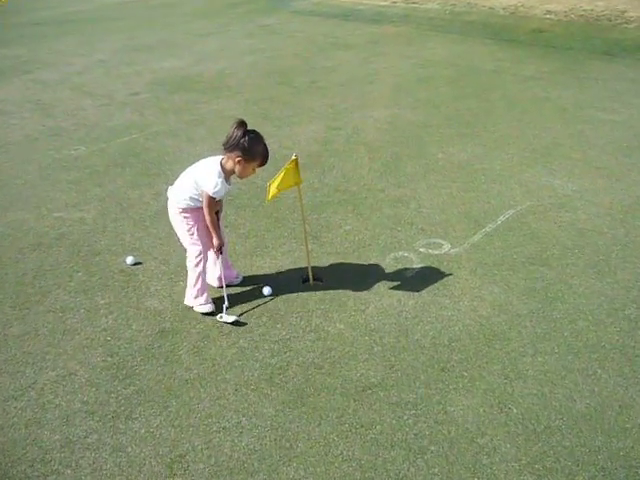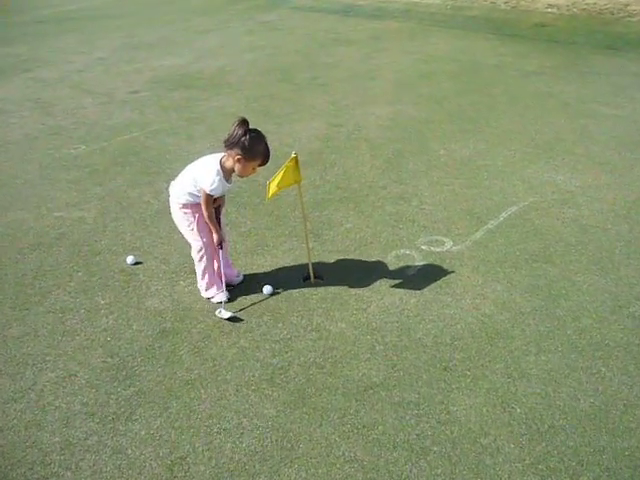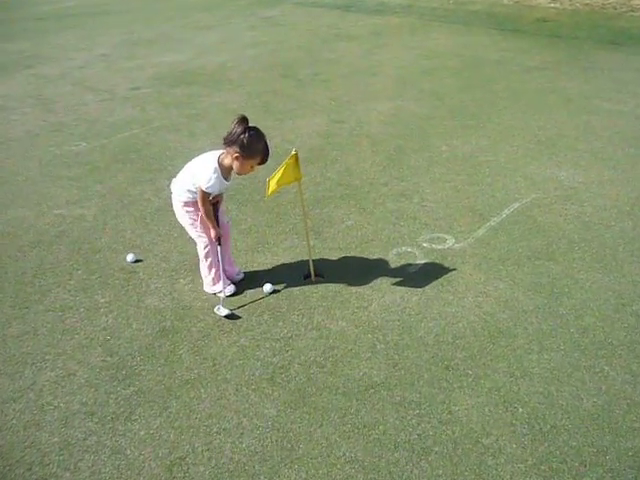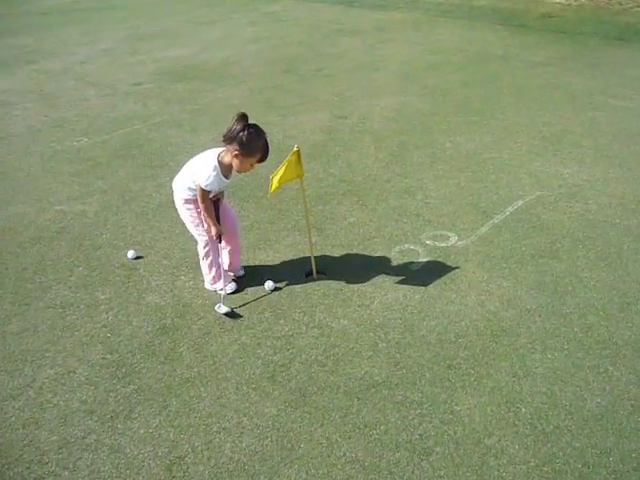
dt=0.1s
person 1, frame 1
left shoulder: (224, 163)
right shoulder: (216, 179)
right elbow: (208, 210)
left wrist: (219, 203)
right wrist: (215, 236)
left hip: (199, 202)
right hip: (183, 208)
left knee: (218, 242)
right knee: (200, 250)
left ankle: (221, 276)
right ankle: (197, 297)
person 1, frame 2
left shoulder: (225, 161)
right shoulder: (213, 177)
right elbow: (206, 206)
left wrist: (220, 198)
right wrist: (215, 231)
left hip: (201, 199)
right hip: (185, 204)
left knee: (220, 237)
right knee: (203, 244)
left ankle: (224, 274)
right ankle: (209, 288)
person 1, frame 3
left shoulder: (226, 158)
right shoulder: (211, 174)
right elbow: (203, 204)
left wrist: (218, 195)
right wrist: (212, 227)
left hip: (207, 196)
right hip: (187, 201)
left knee: (223, 231)
right knee: (207, 240)
left ankle: (226, 271)
right ankle: (214, 282)
person 1, frame 4
left shoulder: (226, 156)
right shoulder: (210, 172)
right elbow: (203, 201)
left wrist: (219, 193)
right wrist: (213, 225)
left hip: (208, 194)
right hip: (189, 198)
left knee: (230, 225)
right knee: (208, 238)
left ankle: (230, 265)
right ankle: (214, 280)
